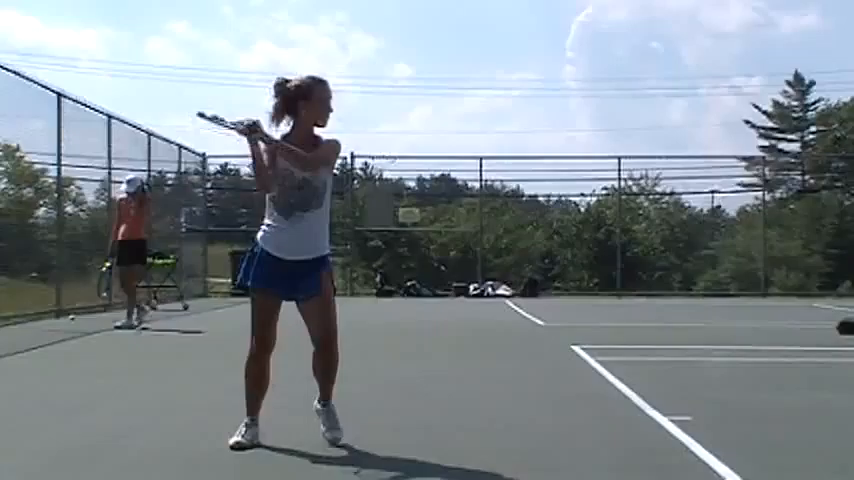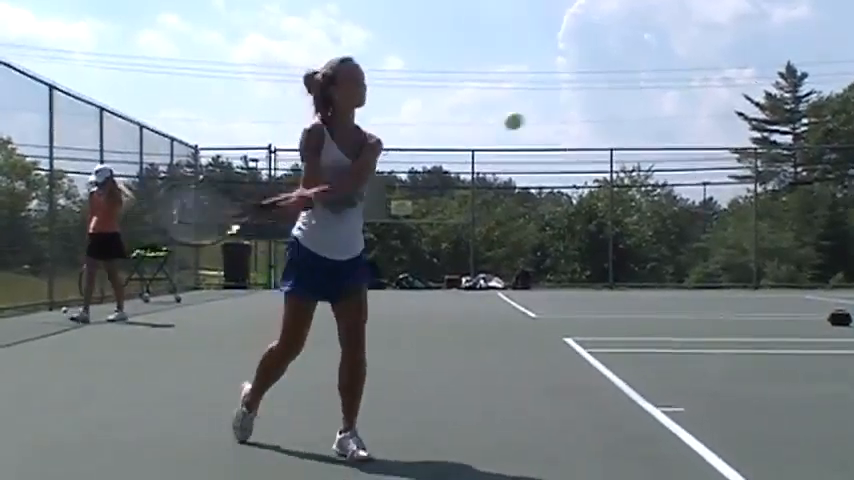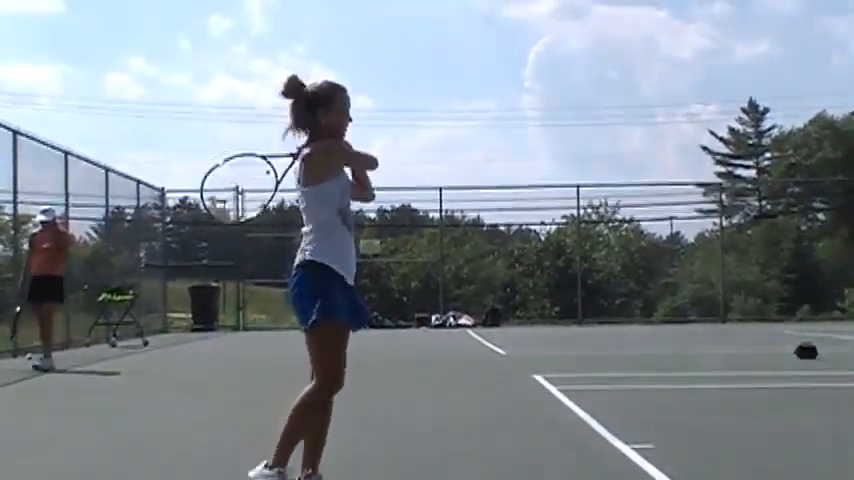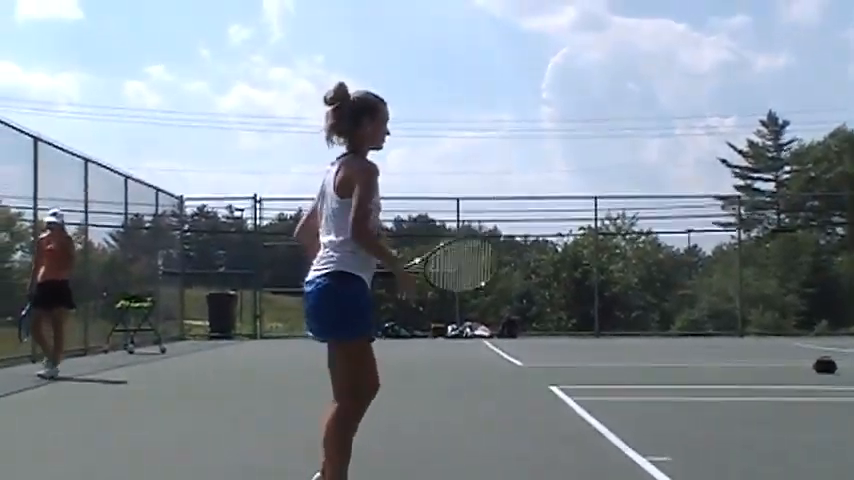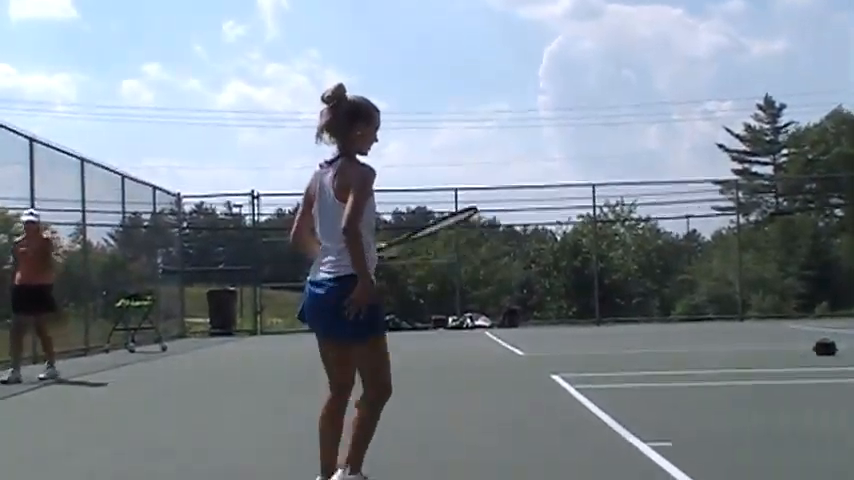
dt=0.5s
person 1, frame 1
left shoulder: (329, 148)
right shoulder: (271, 149)
left elbow: (308, 163)
right elbow: (266, 183)
left wrist: (265, 138)
right wrist: (255, 145)
left hip: (312, 258)
right hip: (271, 255)
left knee: (326, 340)
right knee: (261, 344)
left ankle: (324, 405)
right ankle: (251, 422)
person 1, frame 2
left shoulder: (369, 143)
right shoulder: (313, 135)
left elbow: (350, 184)
right elbow: (307, 191)
left wrist: (314, 195)
right wrist: (301, 199)
left hip: (349, 256)
right hip: (309, 252)
left knee: (354, 344)
right knee: (290, 344)
left ankle: (348, 431)
right ankle: (252, 398)
person 1, frame 3
left shoulder: (321, 158)
right shoulder: (323, 152)
left elbow: (364, 192)
right elbow: (370, 162)
left wrist: (349, 161)
right wrist: (350, 156)
left hip: (338, 279)
right hip: (319, 275)
left knee: (325, 383)
right knee: (327, 381)
person 1, frame 4
left shoulder: (335, 171)
right shoulder: (363, 169)
left elbow: (303, 234)
right elbow: (360, 232)
right wrist: (397, 266)
left hip: (325, 284)
right hip: (343, 287)
left knee: (364, 389)
right knee: (349, 398)
person 1, frame 5
left shoulder: (319, 175)
right shoulder: (360, 172)
left elbow: (299, 235)
right elbow: (350, 227)
right wrist: (365, 279)
left hip: (320, 287)
right hip: (348, 287)
left knee: (339, 390)
right knee: (378, 388)
person 2, frame 1
left shoulder: (144, 202)
right shoulder: (121, 200)
left elbow: (137, 215)
right elbow: (117, 224)
left wrist: (135, 199)
right wrist: (112, 244)
left hip: (136, 243)
right hip: (122, 243)
left knee: (130, 282)
right knee: (124, 283)
left ankle: (129, 318)
right ankle: (140, 309)
person 2, frame 2
left shoulder: (115, 194)
right shoulder: (93, 193)
left elbow: (110, 209)
right elbow: (91, 216)
left wrist: (105, 191)
right wrist: (89, 235)
left hip: (109, 236)
right hip: (95, 236)
left knee: (113, 276)
right knee: (89, 275)
left ankle: (120, 311)
right ankle: (85, 312)
person 2, frame 3
left shoulder: (60, 236)
right shoulder: (34, 236)
left elbow: (63, 258)
right elbow: (29, 260)
right wrist: (22, 282)
left hip: (53, 279)
right hip: (36, 280)
left knee: (47, 320)
right knee: (42, 322)
left ankle: (45, 358)
right ankle: (49, 359)
person 2, frame 4
left shoulder: (66, 240)
right shoulder: (41, 240)
left elbow: (69, 264)
right elbow: (37, 264)
right wrist: (31, 286)
left hip: (59, 285)
right hip: (42, 285)
left knee: (58, 328)
right knee: (35, 327)
left ankle: (53, 366)
right ankle: (51, 357)
person 2, frame 5
left shoulder: (45, 241)
right shoulder: (18, 243)
left elbow: (48, 265)
right elbow: (16, 267)
right wrist: (14, 288)
left hip: (39, 288)
right hip: (21, 288)
left knee: (41, 331)
right knee: (16, 332)
left ankle: (51, 367)
right ankle: (15, 371)
